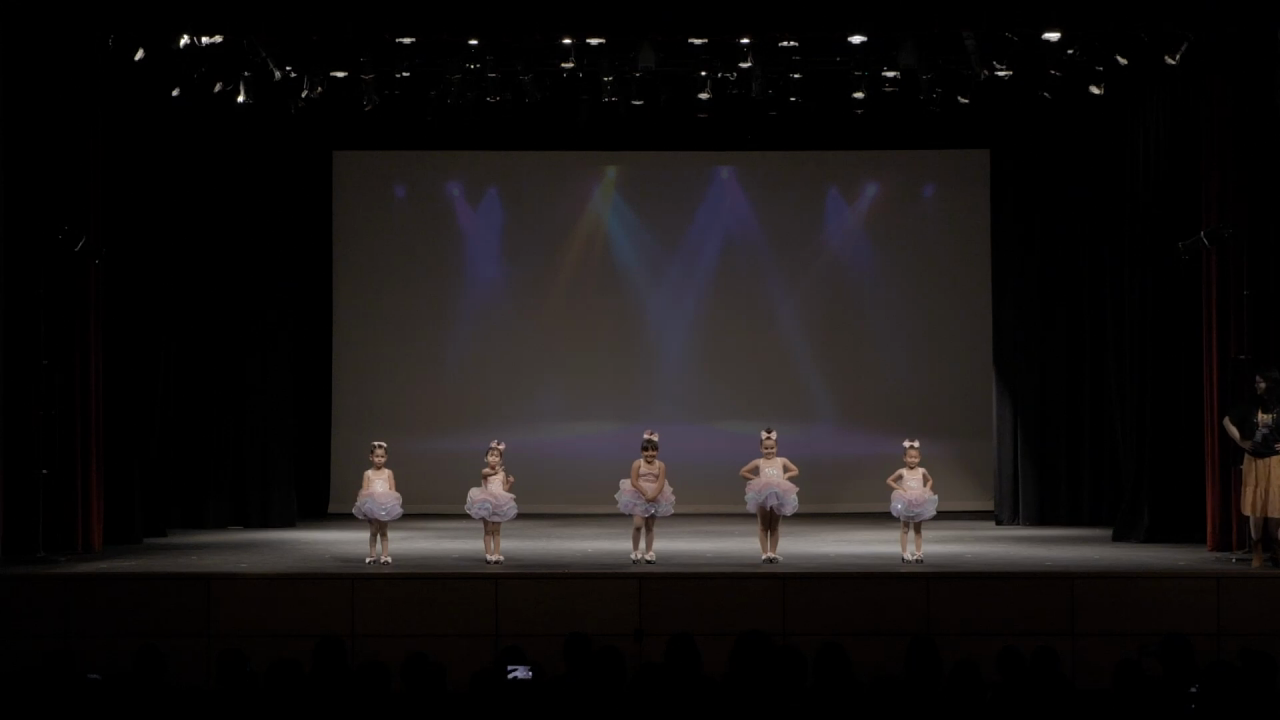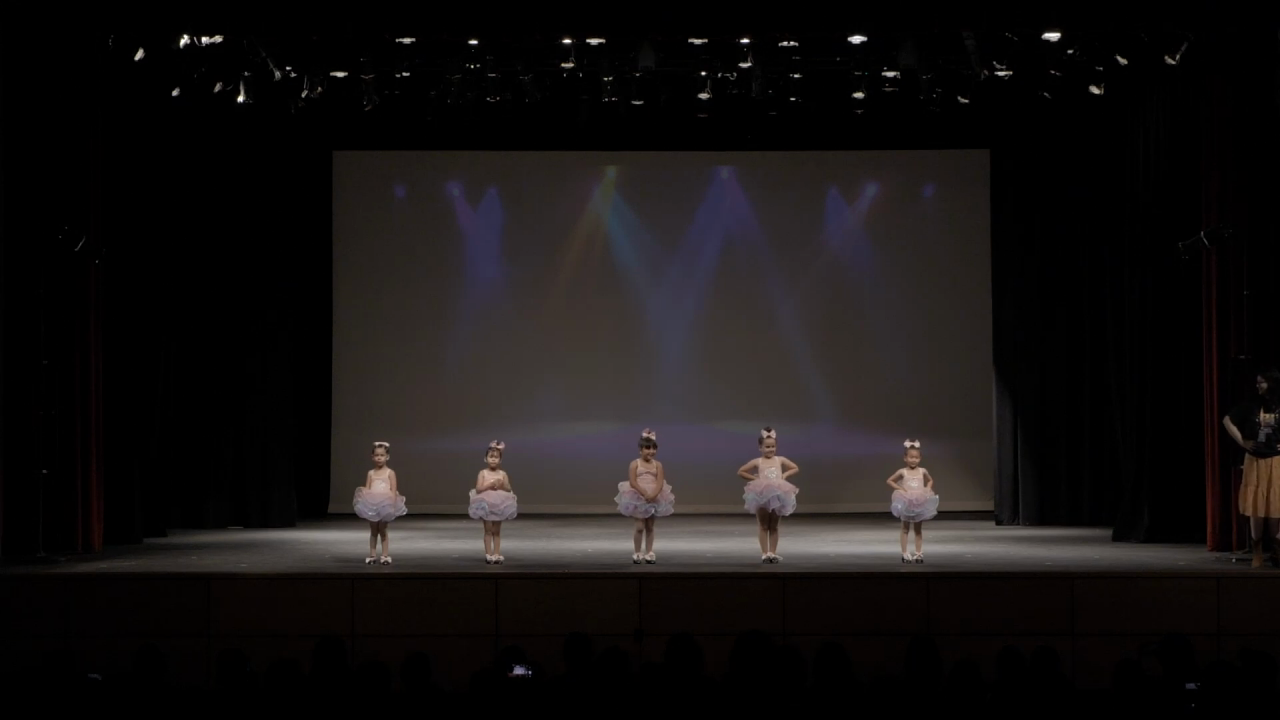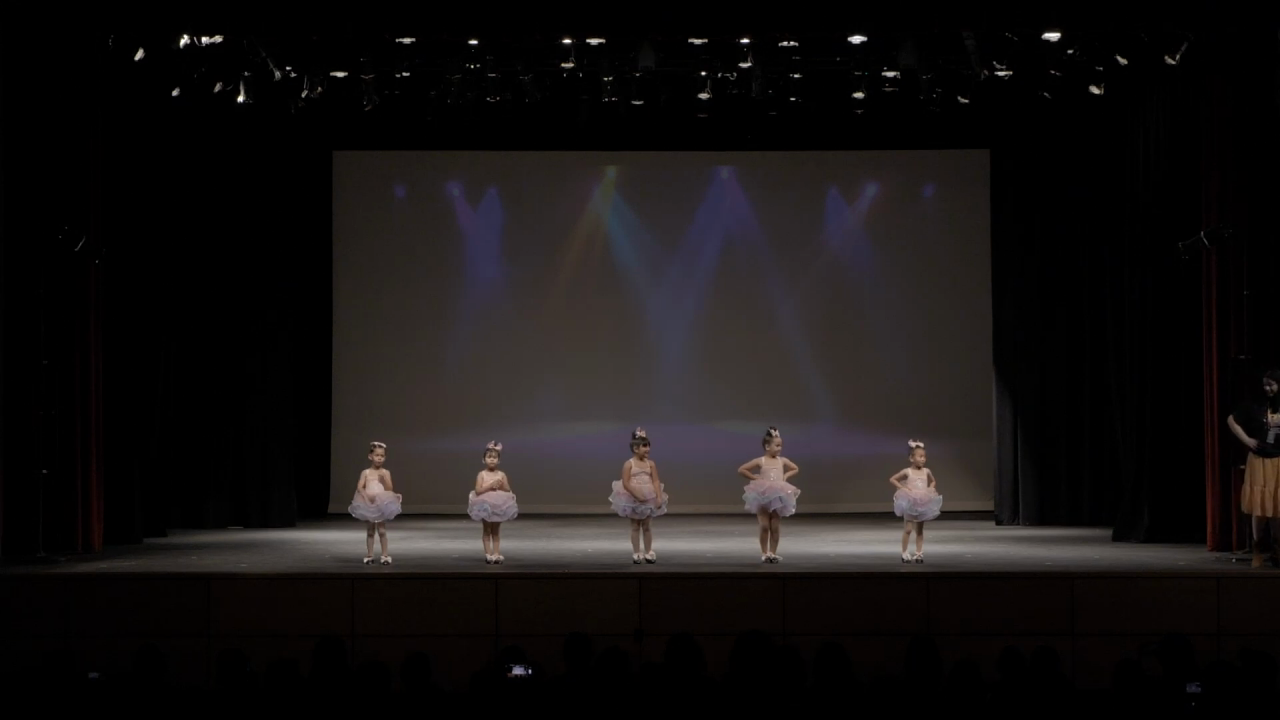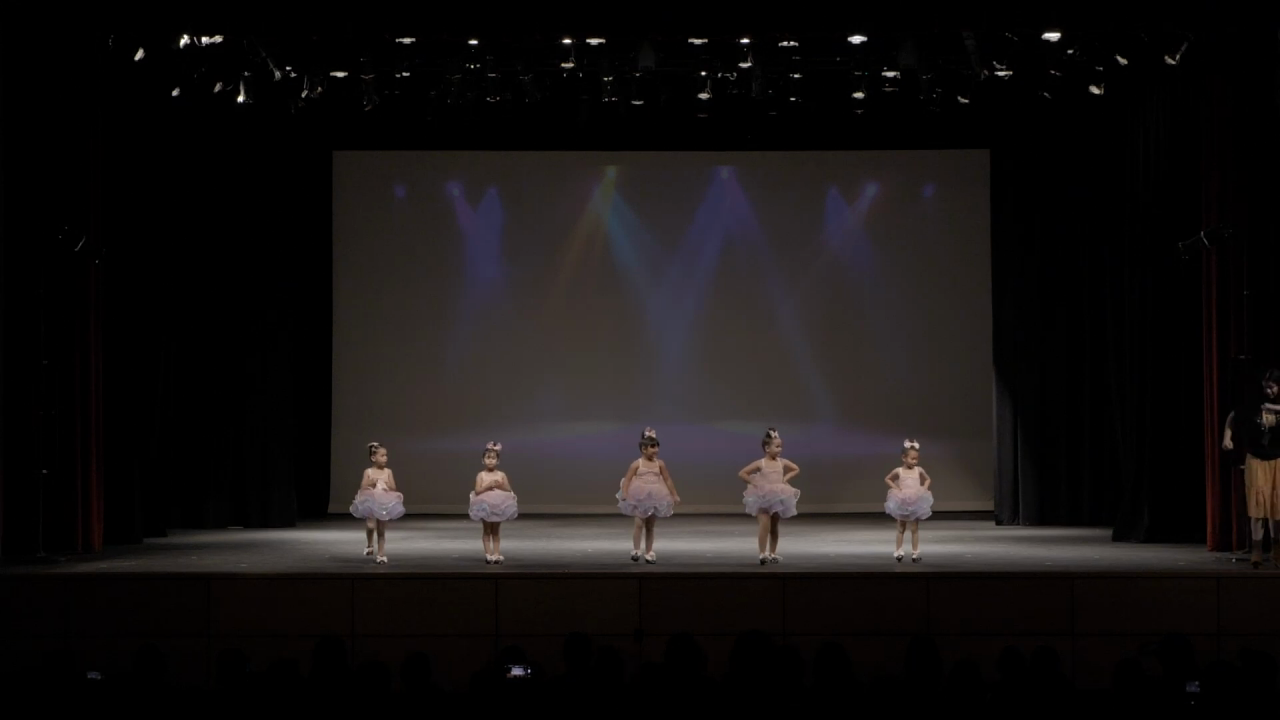
dt=0.7s
person 1, frame 1
right shoulder: (1251, 406)
right elbow: (1227, 421)
right wrist: (1241, 442)
right hip: (1253, 462)
right knee: (1255, 507)
right ankle: (1258, 553)
person 1, frame 2
right shoulder: (1251, 405)
right elbow: (1227, 420)
right wrist: (1242, 441)
right hip: (1254, 461)
right knee: (1255, 507)
right ankle: (1257, 552)
person 1, frame 3
right shoulder: (1255, 405)
right elbow: (1231, 420)
right wrist: (1246, 439)
right hip: (1259, 460)
right knee: (1259, 506)
right ankle: (1258, 552)
person 1, frame 4
right shoulder: (1252, 404)
right elbow: (1232, 418)
right wrist: (1226, 438)
right hip: (1256, 460)
right knee: (1258, 503)
right ankle: (1256, 551)
